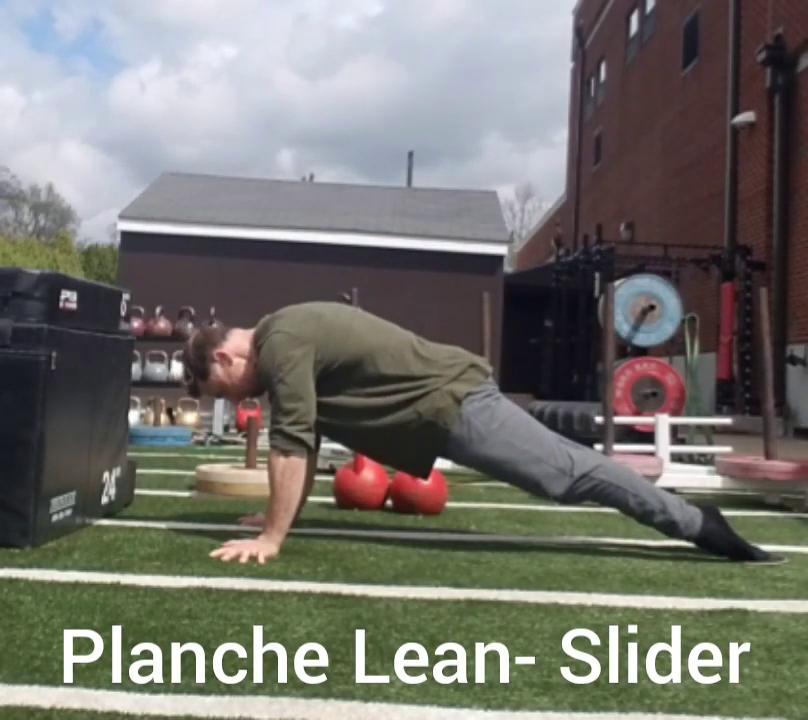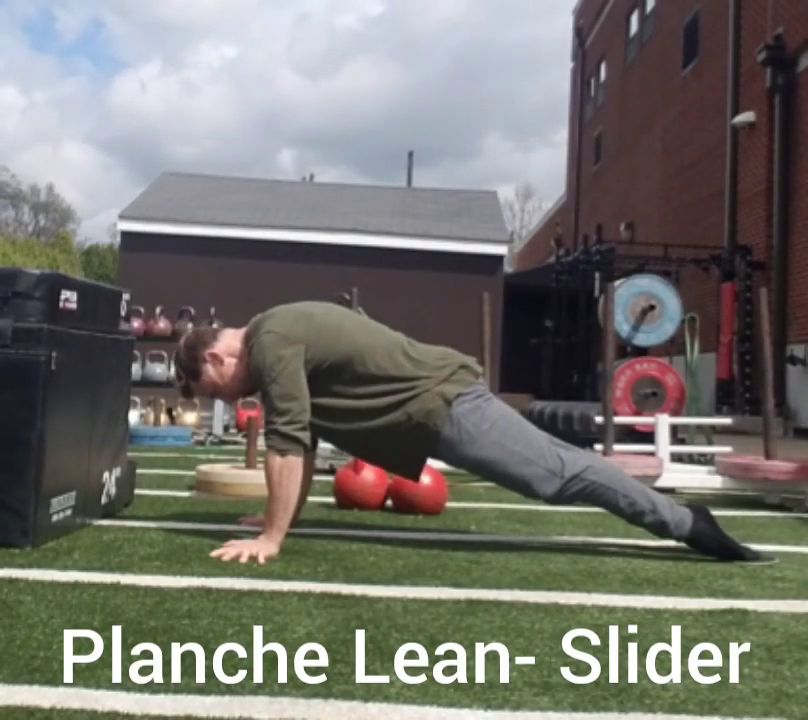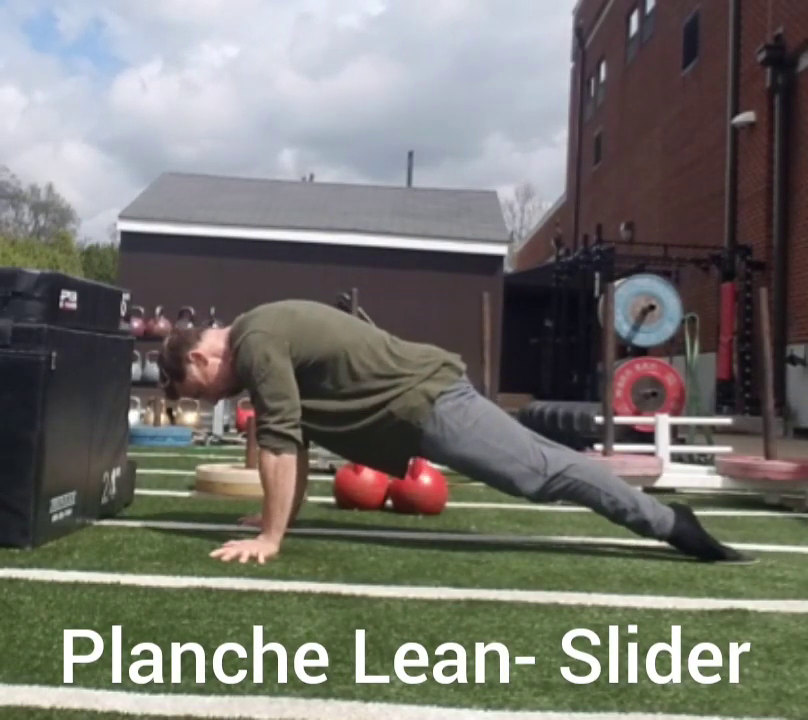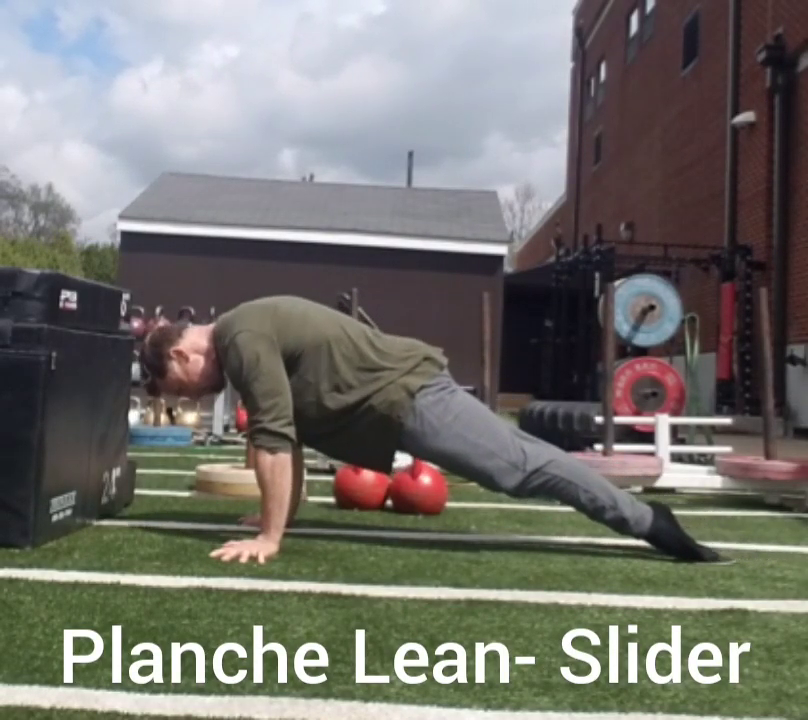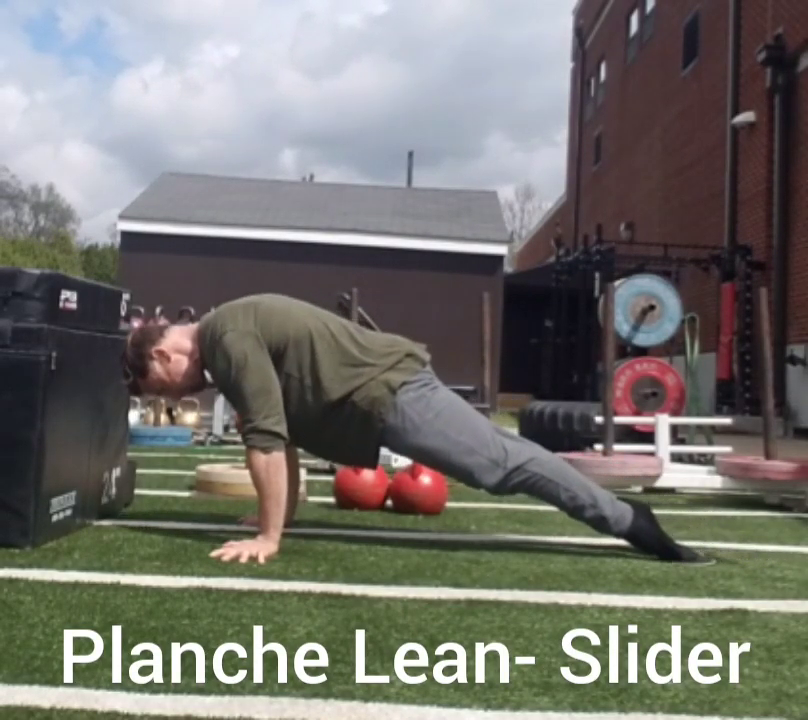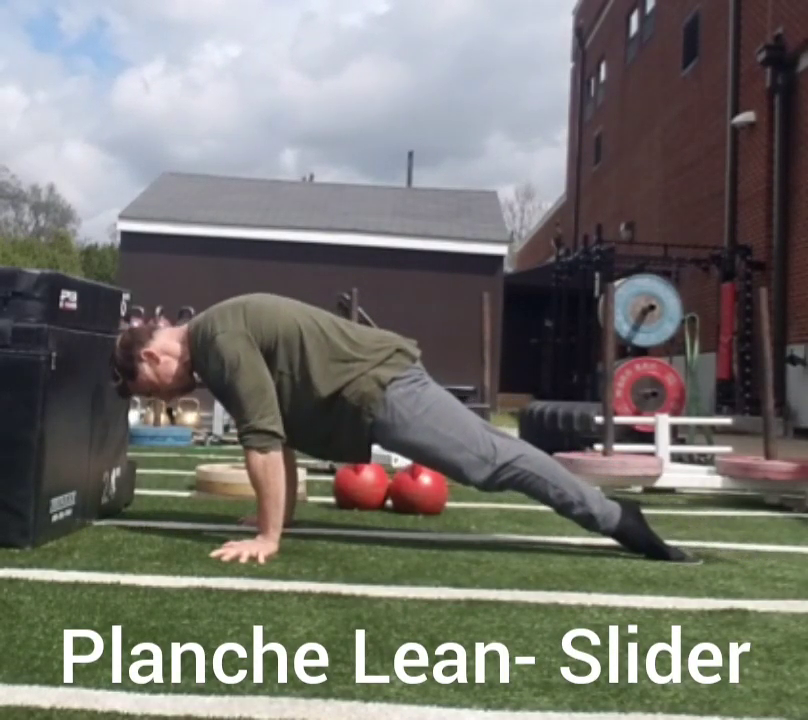
dt=0.4s
person 1, frame 1
left shoulder: (279, 347)
right shoulder: (286, 336)
left elbow: (291, 445)
right elbow: (306, 440)
left wrist: (270, 538)
right wrist: (282, 514)
left hip: (452, 403)
right hip: (449, 397)
left knee: (571, 474)
right knee: (569, 467)
left ankle: (699, 525)
right ankle: (695, 523)
person 1, frame 2
left shoulder: (269, 347)
right shoulder: (278, 333)
left elbow: (286, 443)
right elbow: (304, 437)
left wrist: (270, 538)
right wrist: (282, 516)
left hip: (442, 404)
right hip: (441, 396)
left knee: (559, 474)
right knee: (557, 466)
left ankle: (687, 525)
right ankle: (685, 523)
person 1, frame 3
left shoulder: (254, 346)
right shoulder: (264, 334)
left elbow: (278, 442)
right elbow: (297, 433)
left wrist: (269, 537)
right wrist: (282, 512)
left hip: (425, 402)
right hip: (425, 393)
left knee: (543, 472)
right knee: (540, 463)
left ankle: (670, 524)
right ankle: (669, 523)
person 1, frame 4
left shoulder: (241, 341)
right shoulder: (248, 330)
left elbow: (272, 439)
right elbow: (292, 429)
left wrist: (269, 536)
right wrist: (281, 510)
left hip: (407, 397)
right hip: (406, 388)
left knee: (523, 467)
right knee: (521, 459)
left ankle: (648, 522)
right ankle: (646, 522)
person 1, frame 5
left shoulder: (226, 339)
right shoulder: (230, 333)
left elbow: (265, 439)
right elbow: (280, 429)
left wrist: (268, 536)
right wrist: (278, 512)
left hip: (389, 392)
right hip: (389, 385)
left knee: (505, 465)
right knee: (503, 458)
left ankle: (628, 522)
right ankle: (627, 521)
person 1, frame 6
left shoulder: (217, 340)
right shoulder: (218, 334)
left elbow: (262, 437)
right elbow: (276, 428)
left wrist: (268, 536)
right wrist: (278, 510)
left hip: (379, 388)
right hip: (378, 383)
left knee: (494, 461)
right knee: (493, 455)
left ankle: (616, 520)
right ankle: (615, 519)
